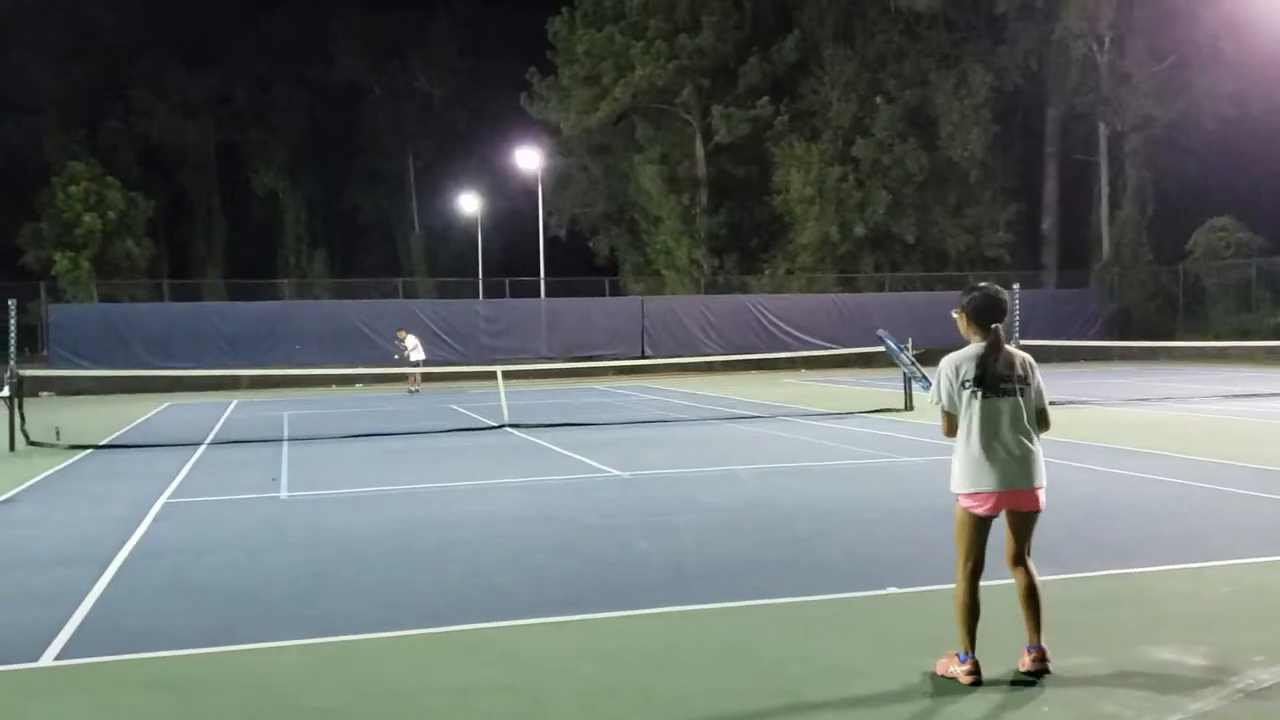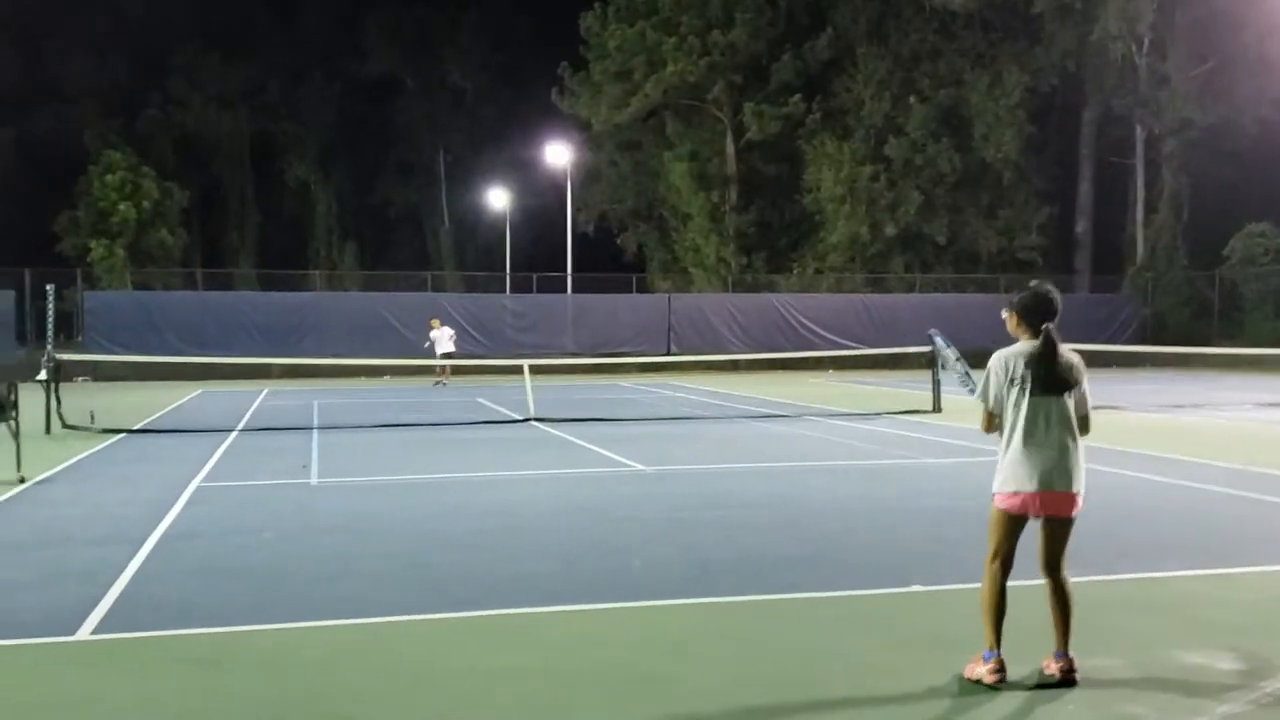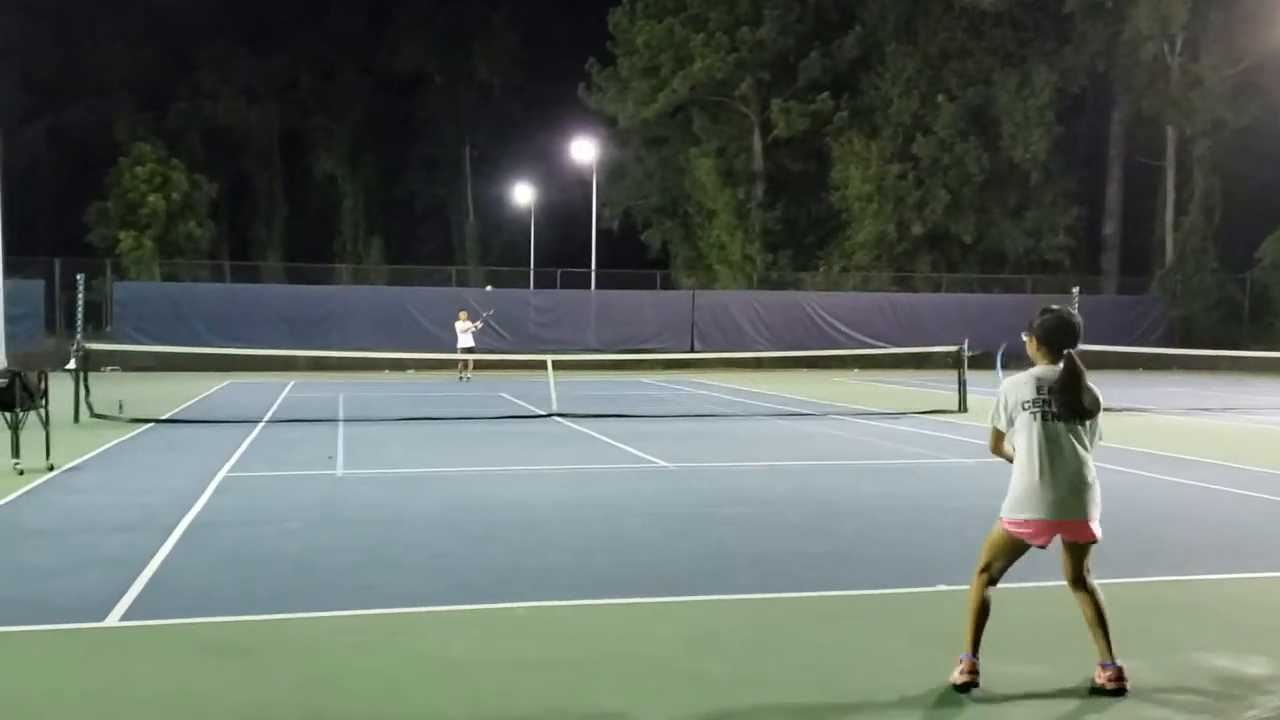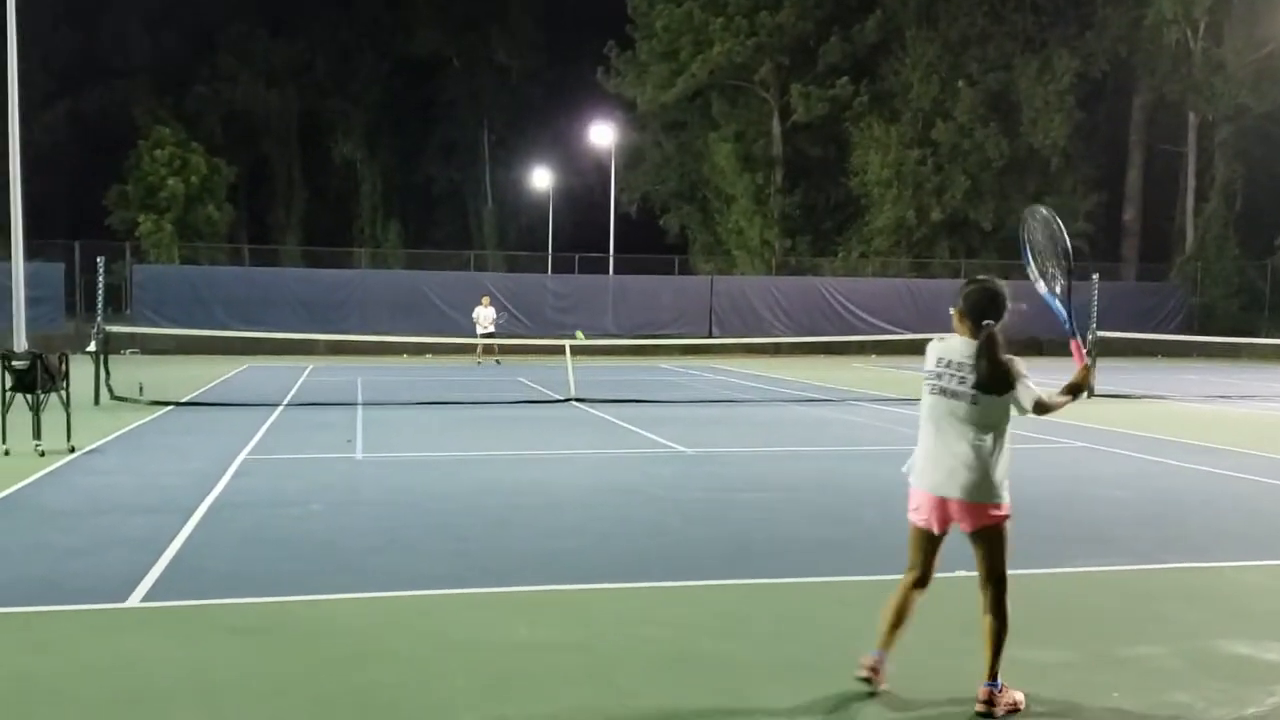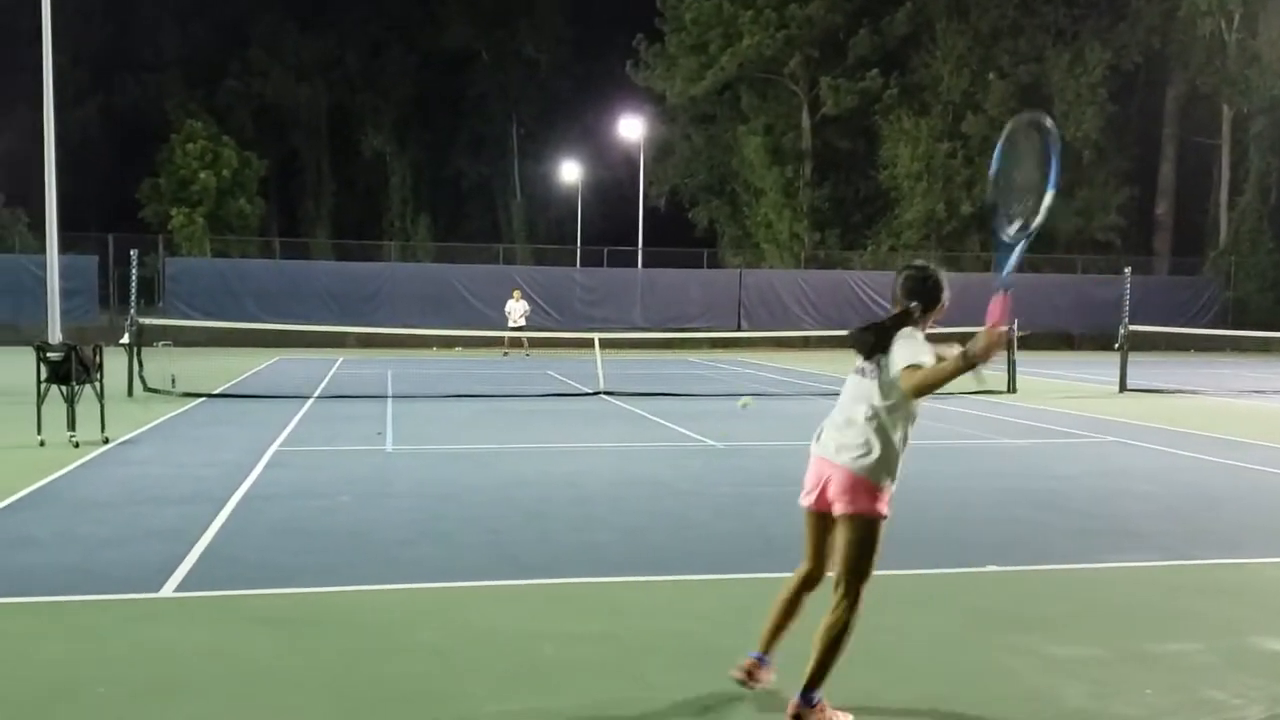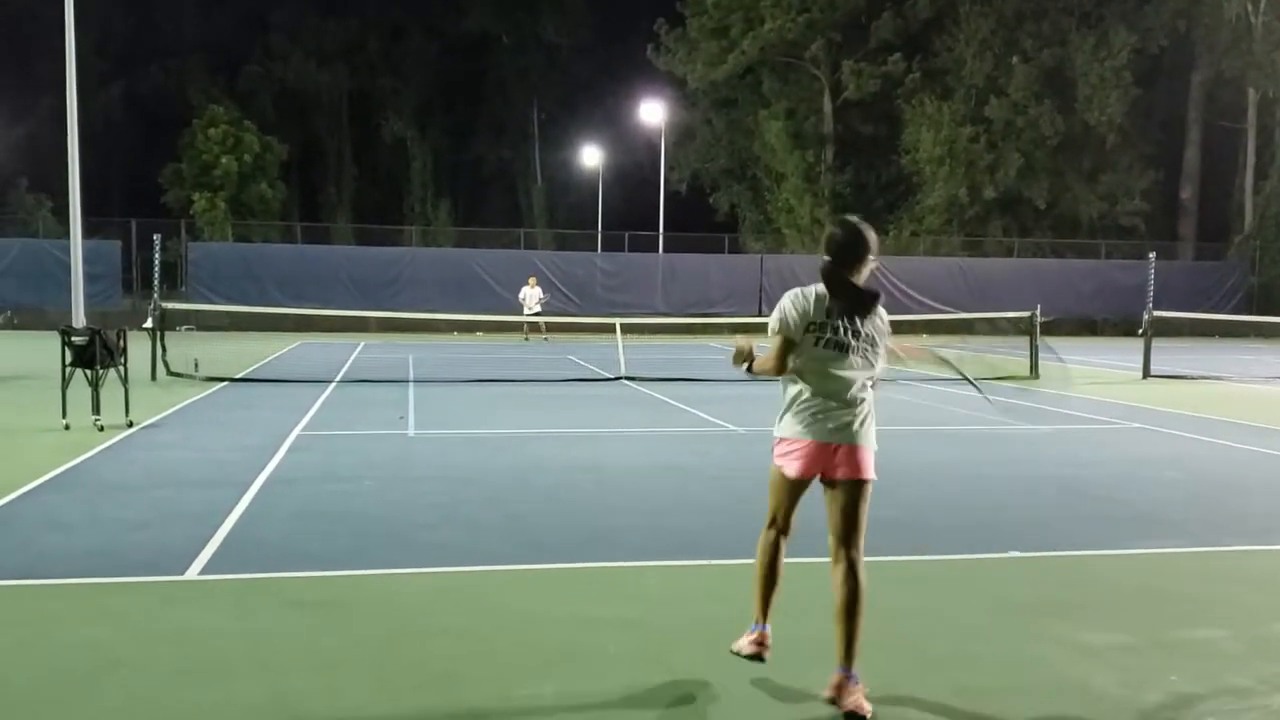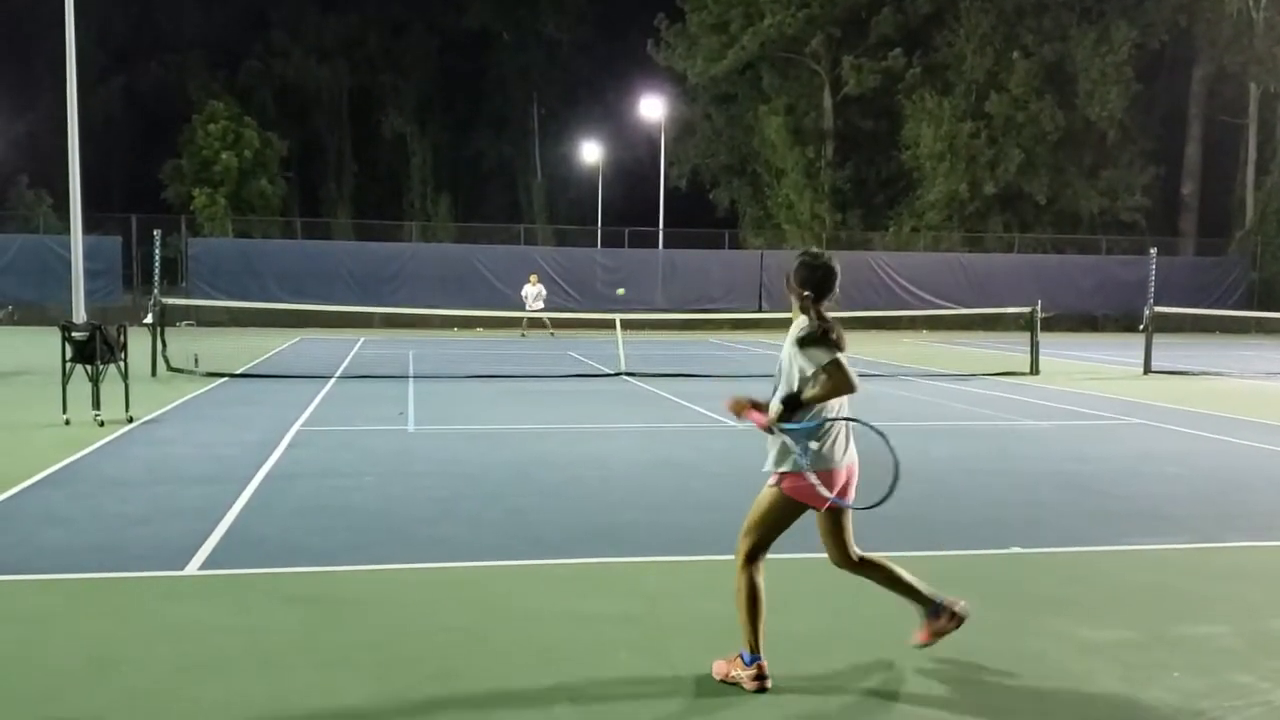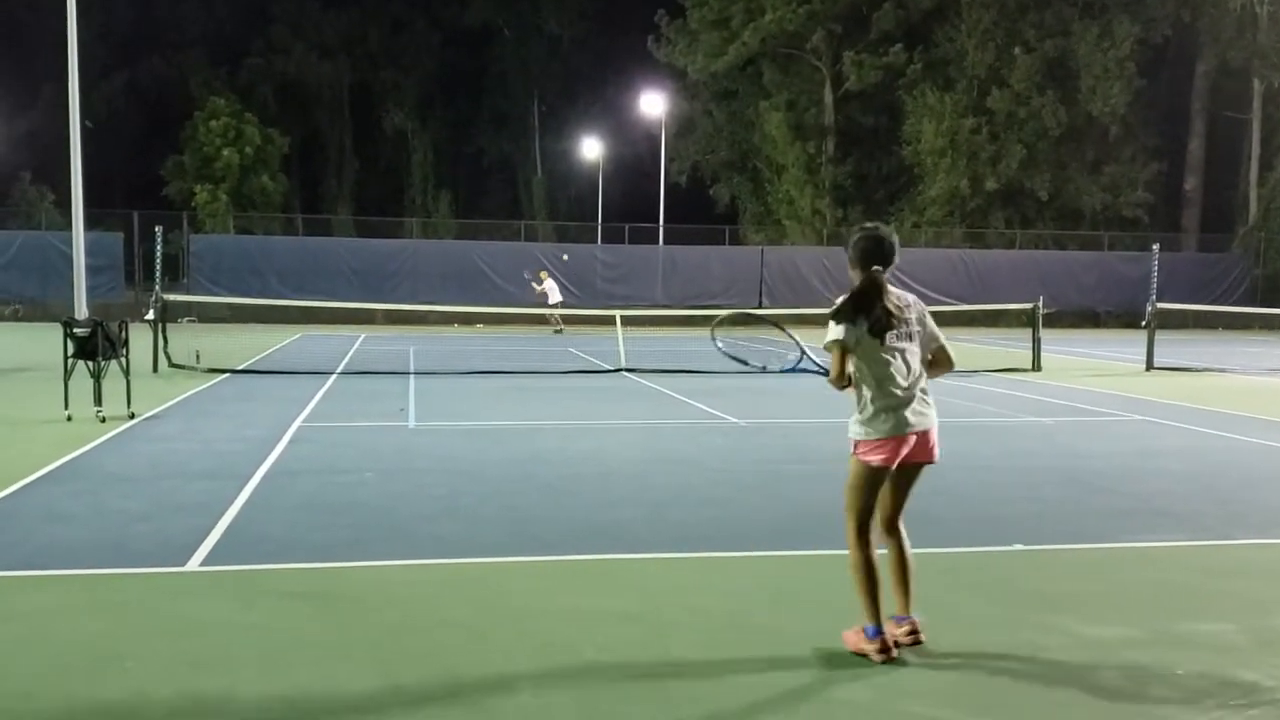
dt=0.4s
person 1, frame 1
left shoulder: (955, 364)
right shoulder: (1024, 362)
left elbow: (949, 429)
right elbow: (1043, 423)
left hip: (979, 480)
right hip: (1026, 478)
left knee: (969, 569)
right knee: (1021, 561)
left ankle: (966, 660)
right ankle: (1035, 651)
person 1, frame 2
left shoulder: (1003, 361)
right shoulder: (1071, 364)
left elbow: (988, 427)
right elbow: (1083, 428)
left hip: (1018, 479)
right hip: (1064, 480)
left knee: (997, 566)
right knee: (1053, 568)
left ankle: (992, 660)
right ankle: (1062, 659)
person 1, frame 3
left shoulder: (1014, 387)
right shoulder: (1089, 394)
left elbow: (997, 445)
right elbow: (1083, 448)
left hip: (1030, 506)
right hip: (1078, 506)
left knee: (983, 576)
right knee: (1080, 581)
left ankle: (969, 665)
right ankle: (1110, 668)
person 1, frame 4
left shoulder: (936, 350)
right shoulder: (1006, 368)
right elbow: (1040, 406)
left wrist: (992, 313)
right wrist: (1075, 389)
left hip: (929, 486)
right hip: (977, 493)
left knee: (917, 576)
right knee: (994, 590)
left ankle: (875, 661)
person 1, frame 5
left shoulder: (885, 335)
right shoulder: (910, 340)
right elbow: (909, 386)
left wrist: (961, 354)
right wrist: (969, 357)
left hip: (825, 459)
right hip: (858, 474)
left knee: (813, 570)
right knee: (847, 594)
left ankle: (756, 660)
person 1, frame 6
left shoulder: (798, 299)
right shoulder: (875, 311)
left elbow: (776, 365)
left wrist: (747, 361)
left hip: (799, 438)
right hip: (849, 444)
left knee: (774, 531)
right knee: (848, 558)
left ankle: (759, 632)
person 1, frame 7
left shoulder: (803, 330)
right shoulder: (823, 328)
left elbow: (843, 383)
left wrist: (793, 403)
right wrist: (765, 407)
left hip: (801, 466)
right hip: (828, 461)
left knee: (747, 554)
right knee: (843, 556)
left ankle: (751, 664)
right ankle: (938, 607)
person 1, frame 8
left shoulder: (846, 308)
right shoulder: (912, 304)
left elbow: (838, 377)
right elbow: (944, 363)
left wrist: (851, 379)
left hip: (877, 430)
right hip: (919, 426)
left knee: (858, 530)
right knee: (890, 521)
left ankle: (874, 635)
right ankle: (905, 621)
